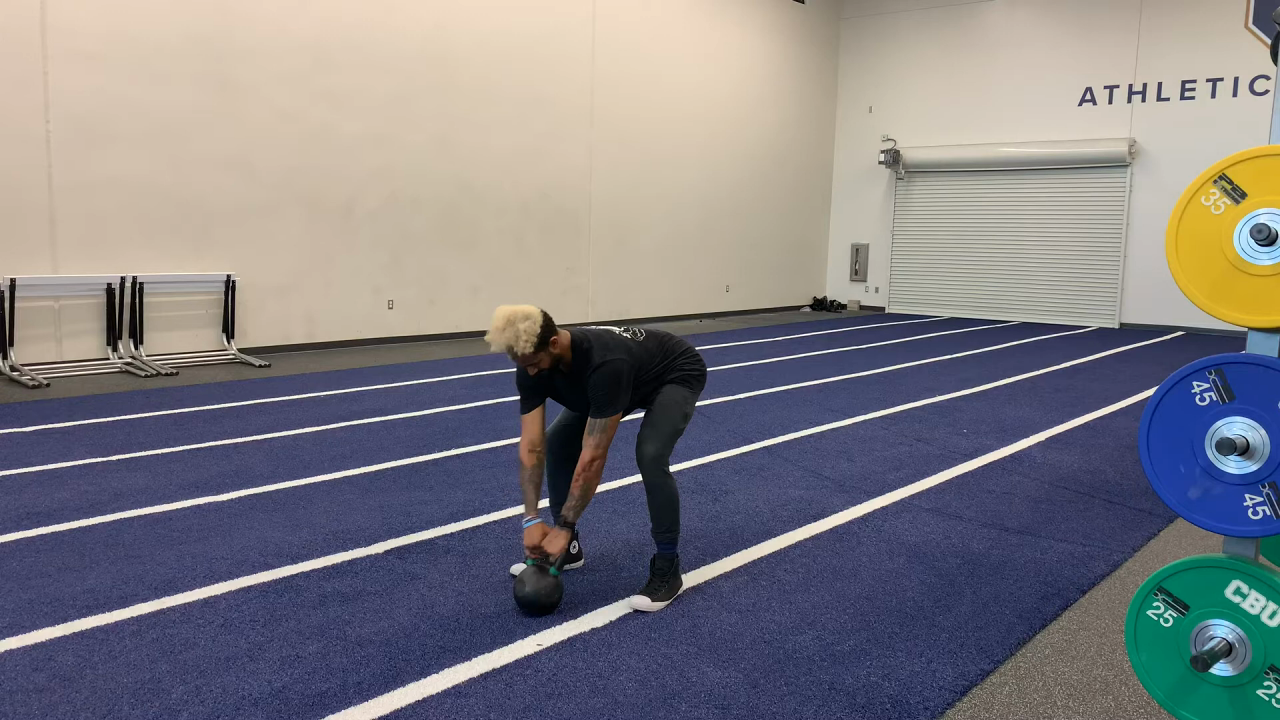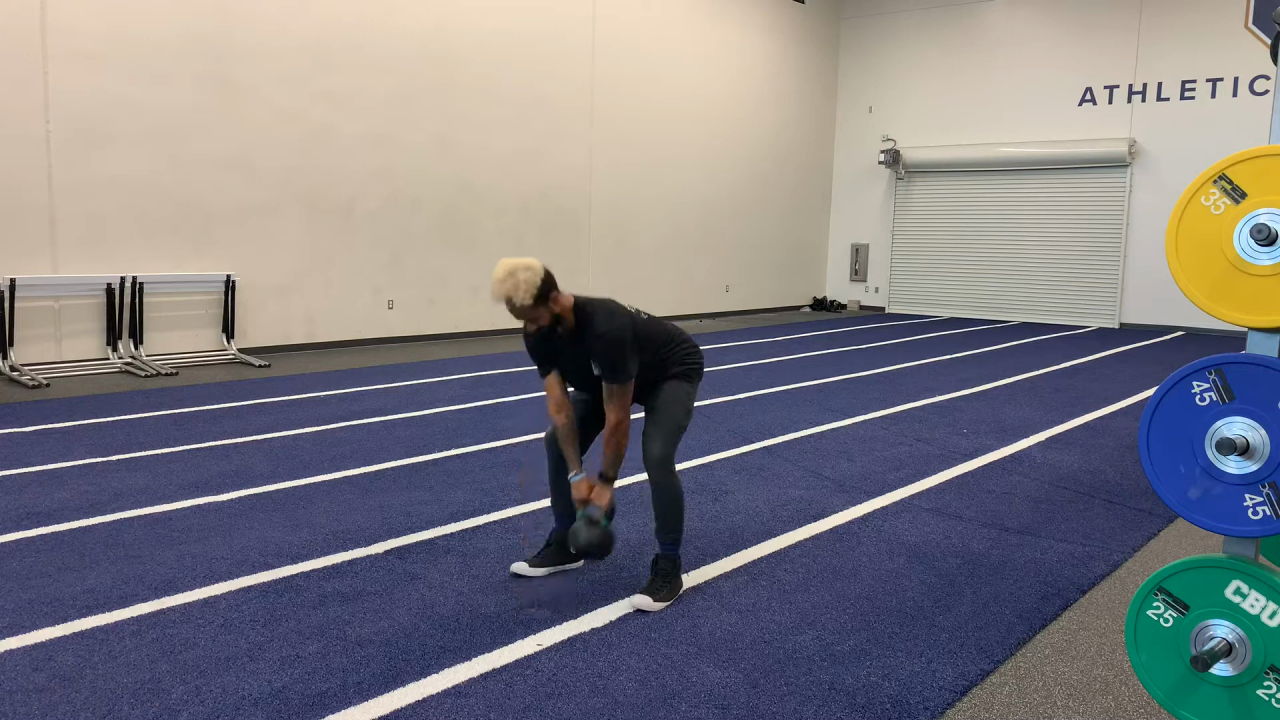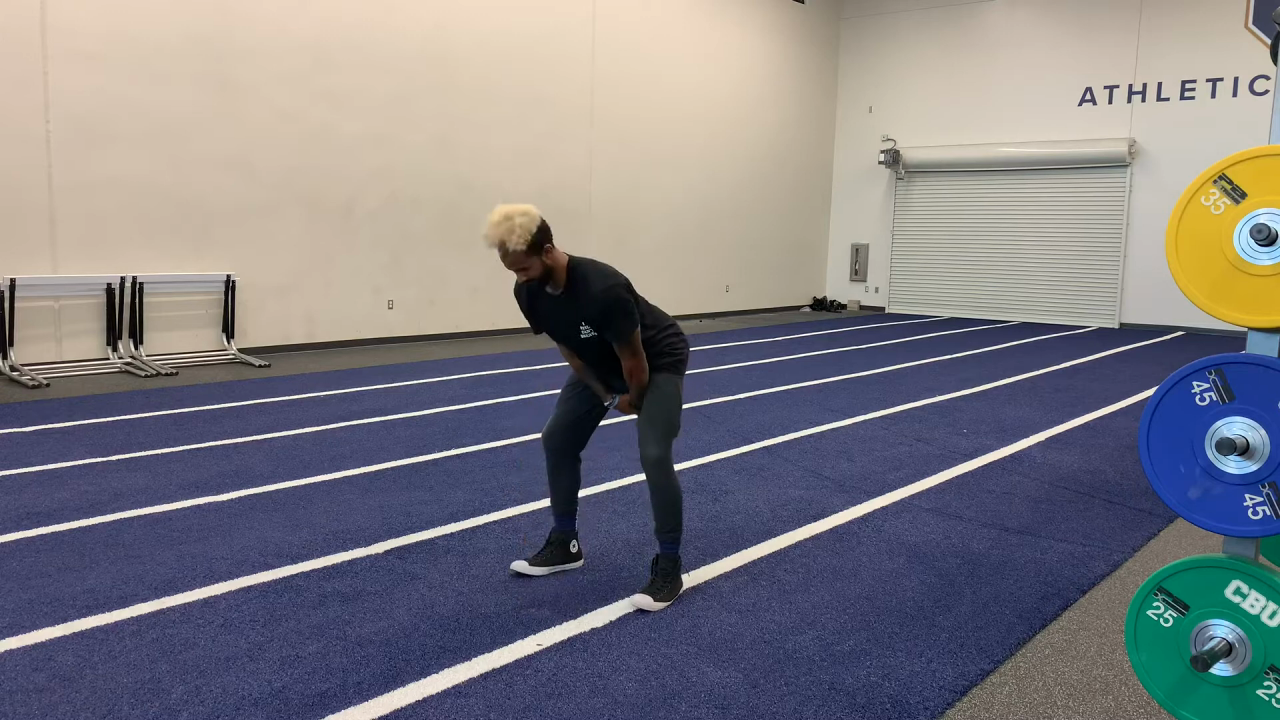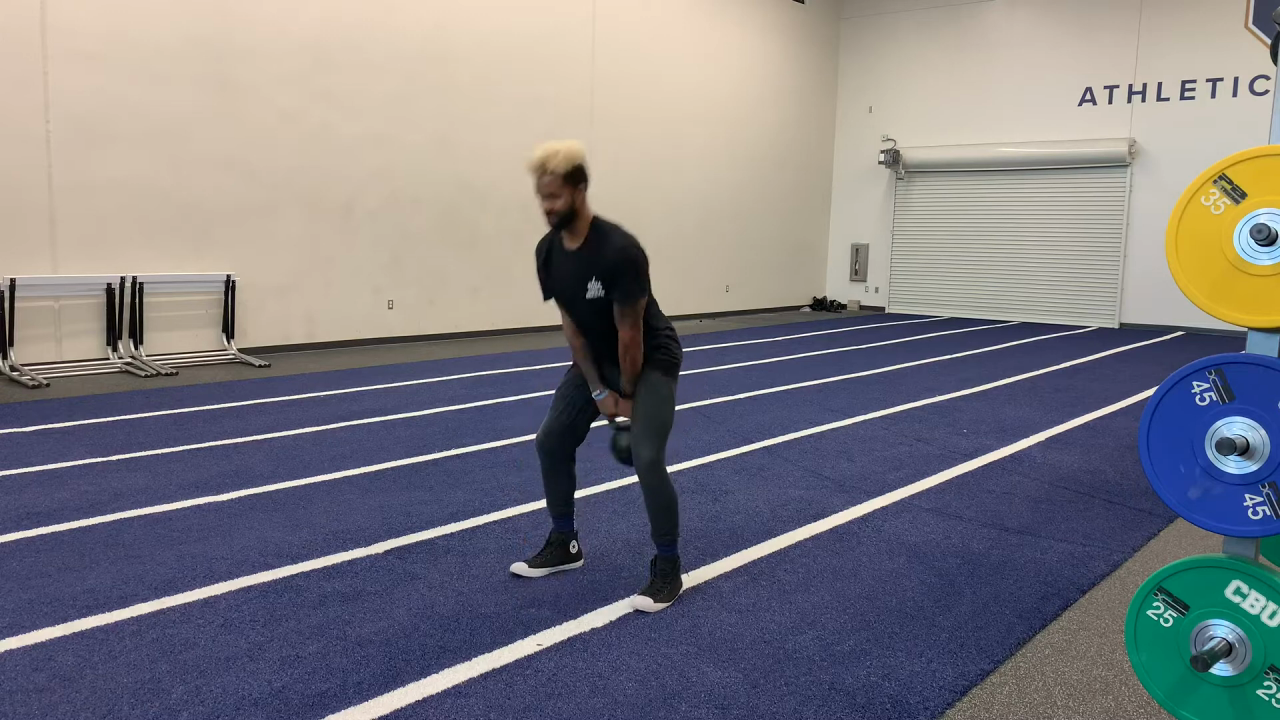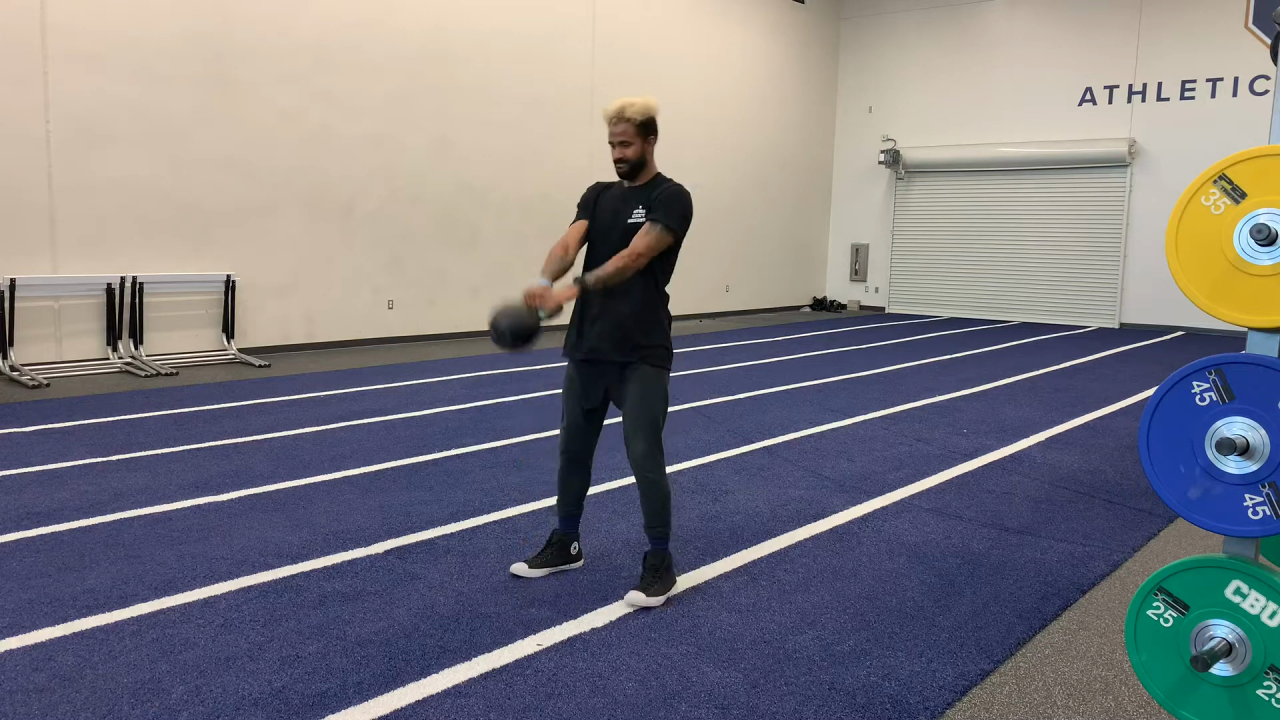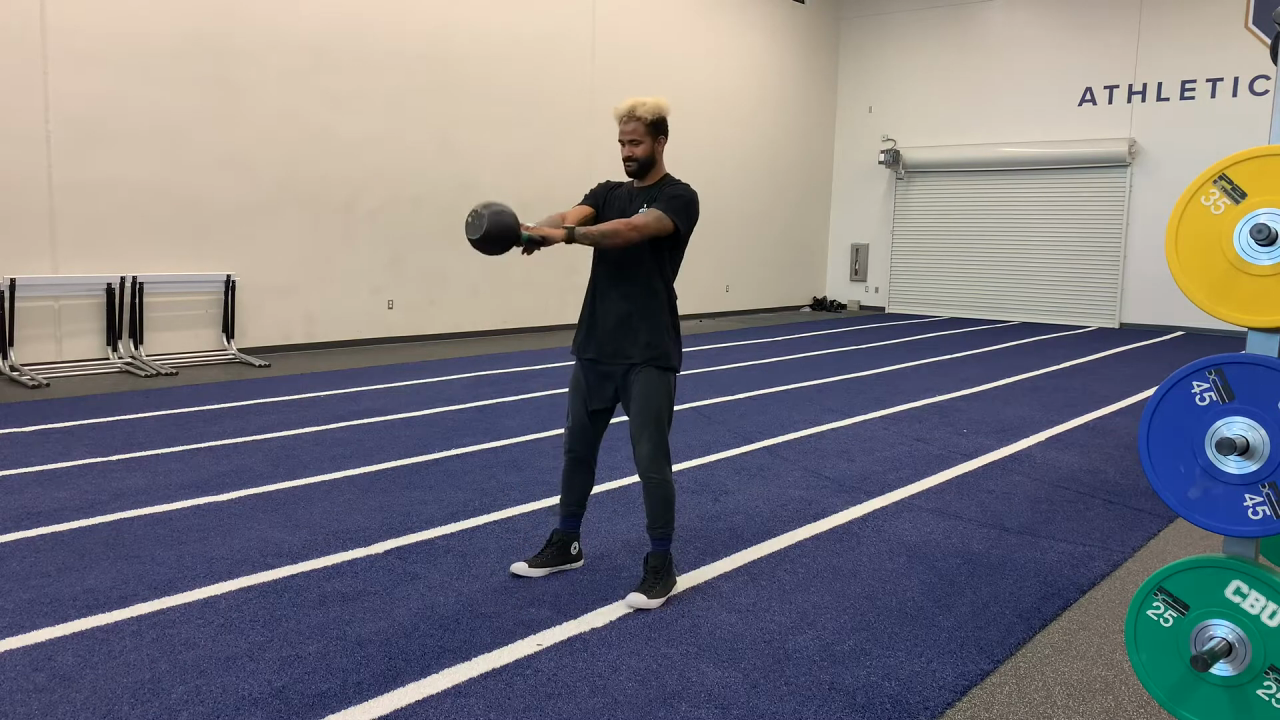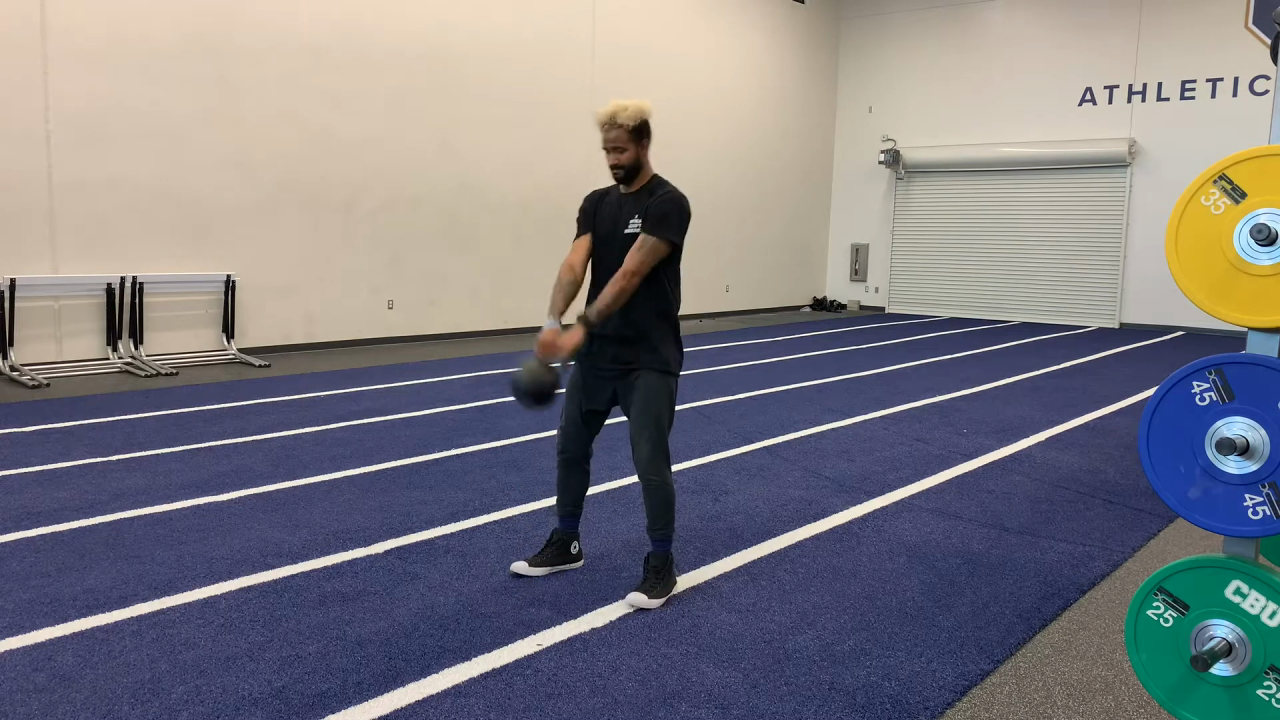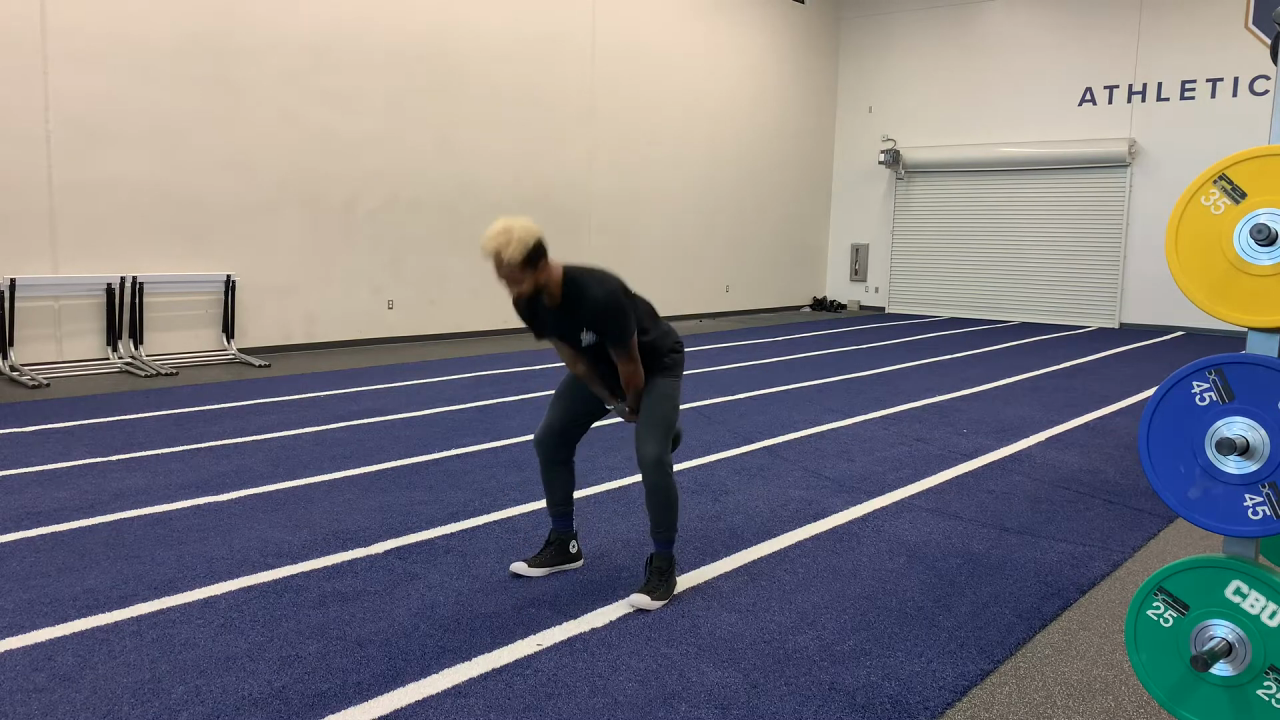
dt=0.3s
person 1, frame 1
left shoulder: (605, 364)
right shoulder: (533, 366)
left elbow: (593, 457)
right elbow: (531, 448)
left wrist: (565, 526)
right wrist: (532, 520)
left hip: (677, 375)
right hip: (634, 376)
left knee: (650, 454)
right knee: (557, 442)
left ankle: (667, 569)
right ankle: (567, 548)
person 1, frame 2
left shoulder: (609, 330)
right shoulder: (539, 333)
left elbow: (617, 420)
right elbow: (559, 407)
left wrist: (606, 482)
right wrist: (578, 475)
left hip: (674, 372)
left knee: (657, 456)
right knee: (559, 440)
left ankle: (669, 568)
right ankle: (565, 543)
person 1, frame 3
left shoulder: (603, 289)
right shoulder: (528, 292)
left elbow: (634, 362)
right elbow: (570, 351)
left wrist: (635, 402)
right wrist: (608, 397)
left hip: (658, 359)
right hip: (598, 361)
left knee: (654, 455)
right knee: (557, 439)
left ankle: (669, 567)
right ankle: (565, 544)
person 1, frame 4
left shoulder: (620, 251)
right shoulder: (547, 251)
left elbow: (631, 336)
right elbow: (572, 327)
left wrist: (627, 396)
right wrist: (598, 391)
left hip: (650, 363)
right hip: (595, 362)
left knee: (647, 459)
right knee: (551, 442)
left ankle: (667, 568)
right ankle: (564, 544)
person 1, frame 5
left shoulder: (671, 198)
right shoulder: (598, 195)
left elbow: (635, 256)
right elbow: (569, 243)
left wrist: (575, 286)
right wrist: (545, 281)
left hip: (641, 354)
right hip: (586, 348)
left knee: (644, 456)
right knee: (573, 449)
left ankle: (659, 563)
right ankle: (566, 544)
person 1, frame 6
left shoulder: (679, 197)
right shoulder: (608, 192)
left elbow: (632, 230)
right elbow: (572, 217)
left wrist: (566, 235)
right wrist: (538, 229)
left hip: (649, 354)
right hip: (595, 347)
left knee: (650, 459)
right knee: (577, 448)
left ankle: (660, 565)
right ankle: (566, 544)
person 1, frame 7
left shoulder: (666, 202)
right shoulder: (597, 200)
left elbow: (632, 273)
right elbow: (576, 262)
left wrist: (583, 327)
right wrist: (554, 322)
left hip: (648, 358)
right hip: (601, 341)
left knee: (649, 460)
right knee: (571, 445)
left ankle: (661, 564)
right ankle: (565, 544)
person 1, frame 8
left shoulder: (600, 296)
right shoulder: (529, 302)
left elbow: (631, 366)
right elbow: (572, 357)
left wrist: (631, 406)
right wrist: (613, 403)
left hip: (655, 364)
left knee: (651, 453)
right knee: (550, 438)
left ankle: (663, 565)
right ankle: (564, 543)
